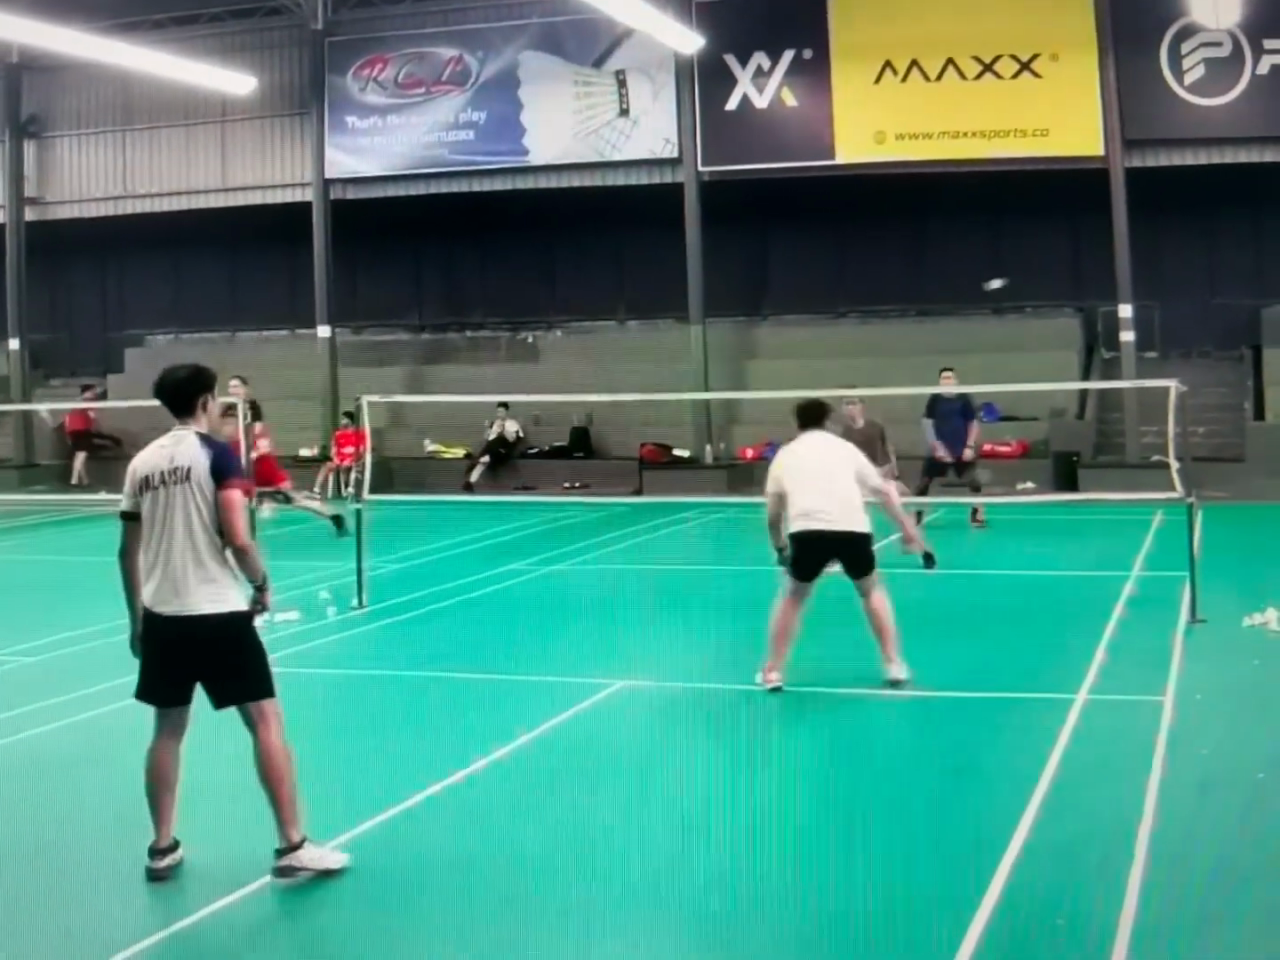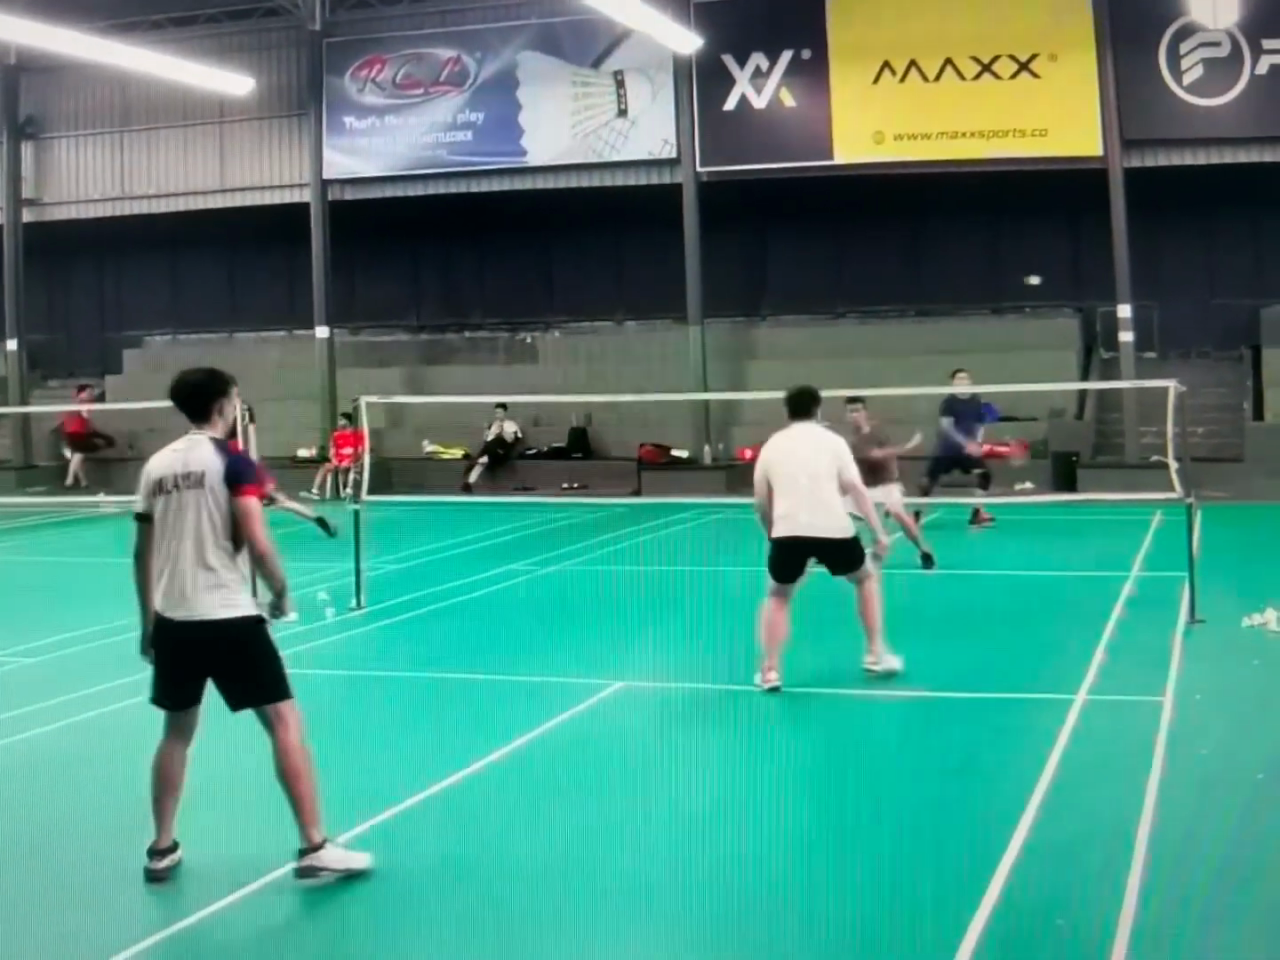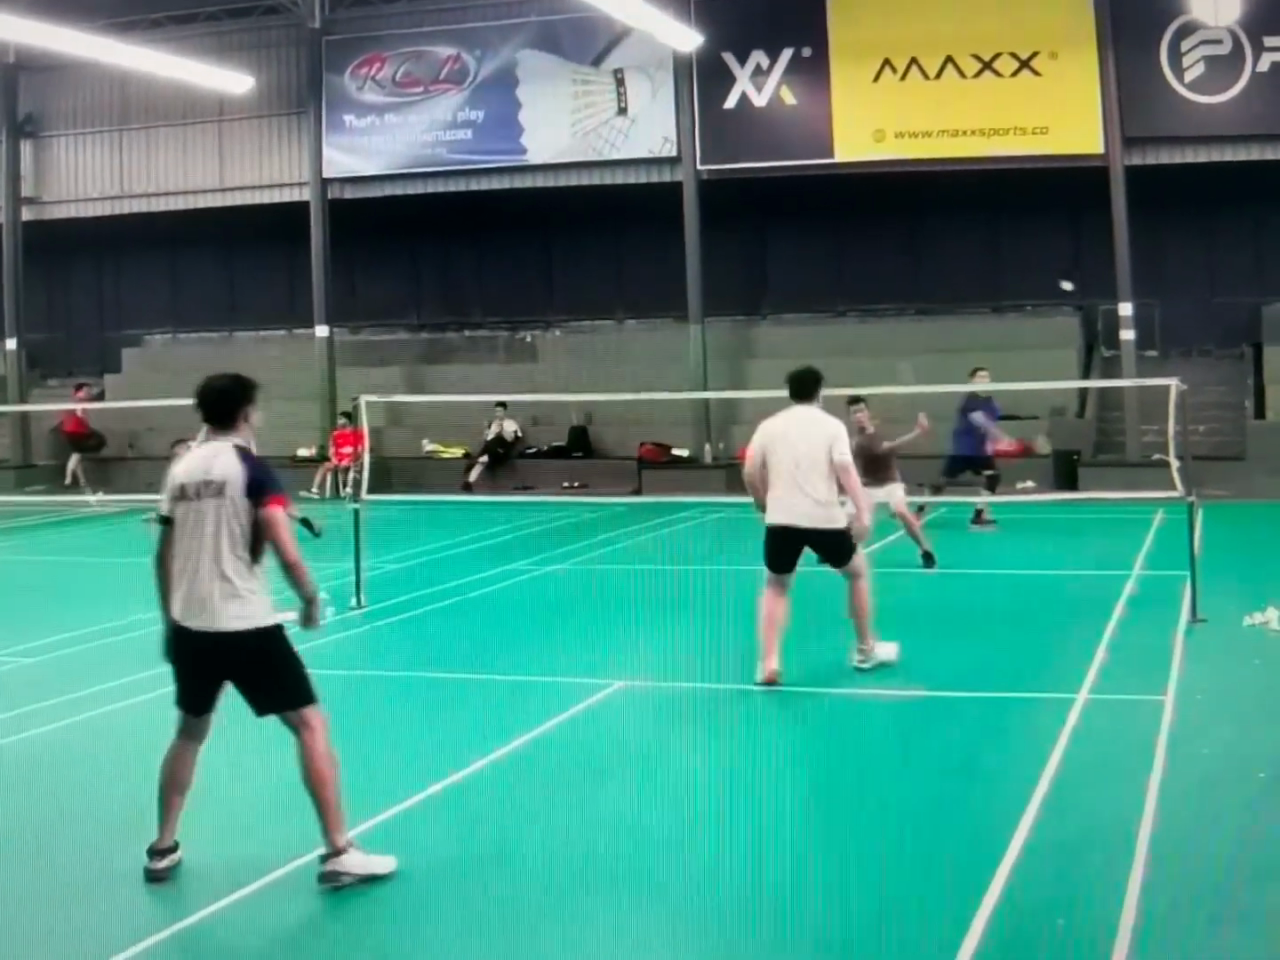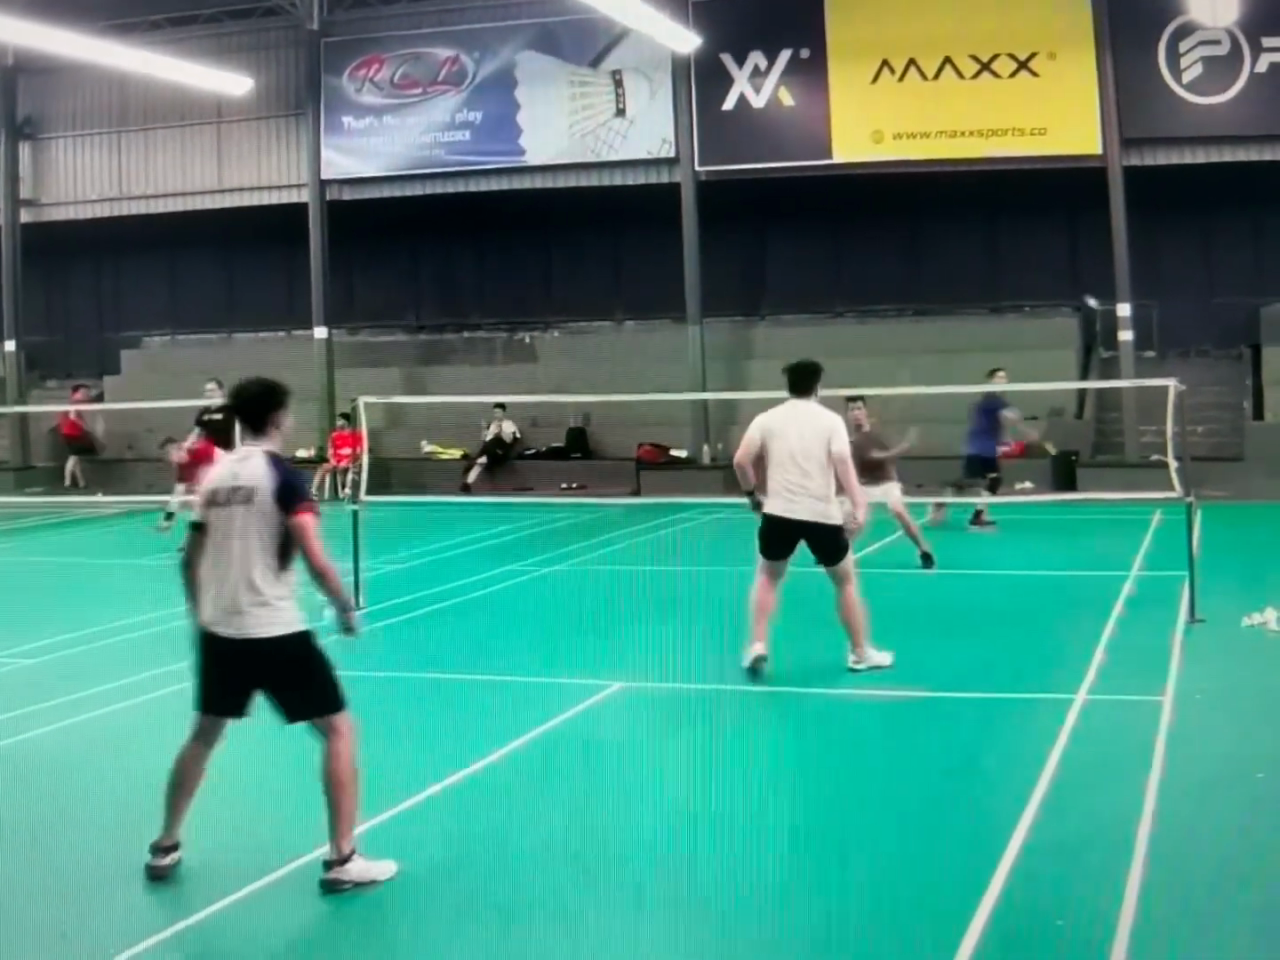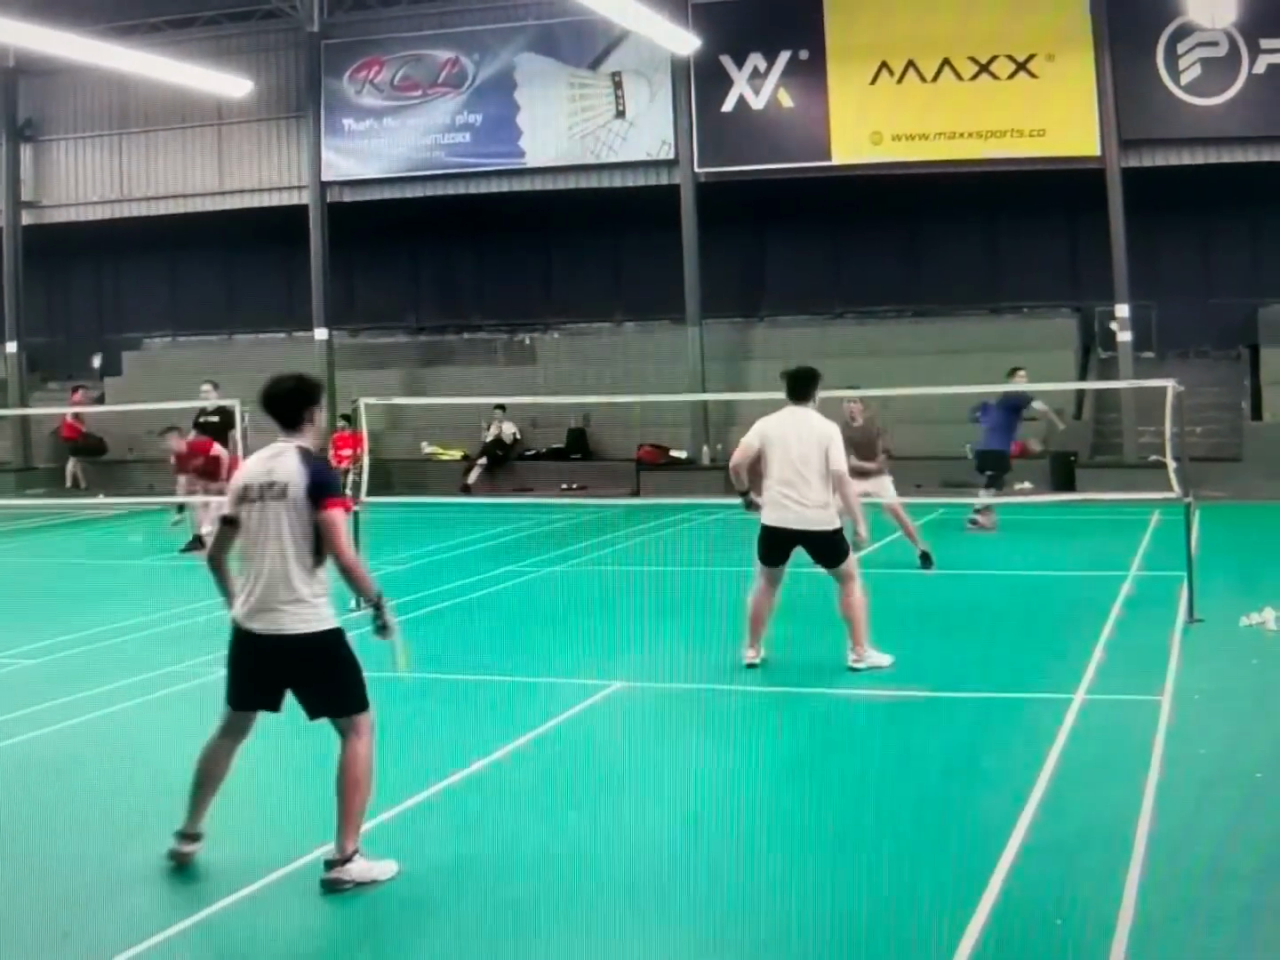
dt=0.1s
person 1, frame 1
left shoulder: (141, 462)
right shoulder: (217, 455)
left elbow: (127, 553)
right elbow: (239, 540)
left wrist: (136, 619)
right wrist: (261, 586)
left hip: (162, 614)
right hip: (217, 611)
left knee: (168, 729)
right knee: (266, 720)
left ankle: (163, 848)
right ankle: (294, 846)
person 1, frame 2
left shoulder: (156, 465)
right shoulder: (232, 461)
left elbow: (142, 555)
right elbow: (258, 546)
left wrist: (148, 620)
right wrist: (280, 591)
left hip: (172, 618)
right hip: (228, 616)
left knee: (176, 732)
right knee: (285, 722)
left ankle: (162, 848)
right ankle: (315, 847)
person 1, frame 3
left shoulder: (181, 470)
right shoulder: (252, 469)
left elbow: (164, 558)
right elbow: (287, 553)
left wrist: (171, 621)
right wrist: (311, 600)
left hip: (191, 626)
right hip: (247, 625)
left knee: (190, 732)
right knee: (311, 727)
left ankle: (163, 848)
right ankle: (338, 852)
person 1, frame 4
left shoulder: (214, 476)
right shoulder: (283, 476)
left elbow: (191, 560)
right elbow: (316, 561)
left wrist: (205, 614)
right wrist: (346, 609)
left hip: (220, 630)
right hip: (277, 632)
left knee: (205, 734)
right knee: (338, 730)
left ankle: (165, 846)
right ankle: (342, 859)
person 1, frame 5
left shoulder: (247, 470)
right shoulder: (315, 470)
left elbow: (216, 556)
right elbow: (344, 558)
right wrist: (378, 605)
left hip: (251, 627)
right hip: (306, 629)
left knee: (232, 729)
right knee: (358, 730)
left ankle: (188, 835)
right ankle: (345, 859)
person 2, frame 1
left shoulder: (784, 455)
right shoulder: (846, 449)
left elbow: (773, 512)
right elbow: (883, 490)
left wrist: (780, 547)
right wrist: (908, 529)
left hip: (806, 532)
right hip: (852, 530)
left knee: (791, 598)
right knee: (870, 590)
left ankle: (773, 672)
right ankle: (893, 663)
person 2, frame 2
left shoulder: (771, 446)
right shoulder: (834, 440)
left elbow: (762, 502)
right elbow: (855, 489)
left wrist: (773, 536)
right wrist: (878, 532)
left hip: (788, 534)
right hip: (834, 531)
left knee: (777, 599)
right knee: (867, 578)
left ankle: (769, 672)
right ankle: (877, 654)
person 2, frame 3
left shoulder: (768, 426)
right shoulder: (832, 425)
left elbow: (751, 476)
right elbow: (845, 470)
left wrist: (766, 507)
right wrist: (863, 512)
left hip: (782, 521)
right hip: (826, 520)
left knee: (775, 590)
right knee: (858, 574)
left ankle: (769, 662)
right ankle: (866, 650)
person 2, frame 4
left shoulder: (766, 419)
right shoulder: (831, 420)
left elbow: (741, 461)
right elbow: (843, 464)
left wrist: (753, 495)
right wrist: (859, 507)
left hip: (779, 513)
right hip: (822, 515)
left knee: (767, 578)
right knee: (845, 580)
left ankle: (757, 646)
right ankle: (861, 653)
person 2, frame 5
left shoulder: (766, 425)
right shoulder: (827, 428)
left elbow: (736, 465)
right elbow: (841, 479)
left wrist: (747, 495)
right wrist: (859, 521)
left hip: (776, 520)
right hip: (820, 522)
left knee: (767, 582)
right knee: (850, 579)
left ankle: (753, 649)
right ankle: (860, 652)
